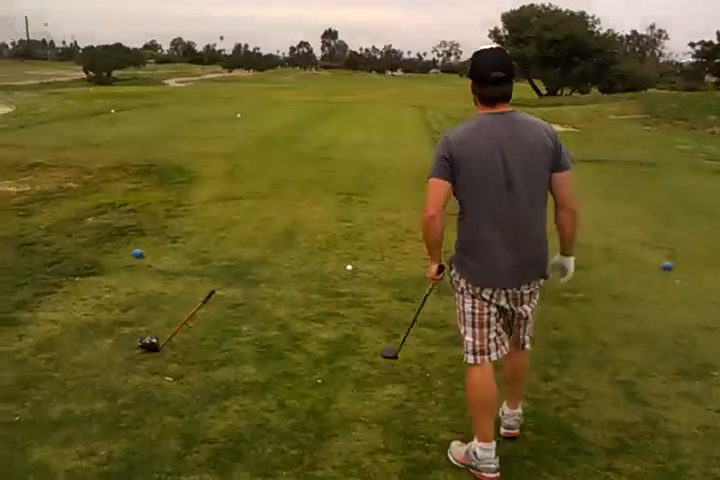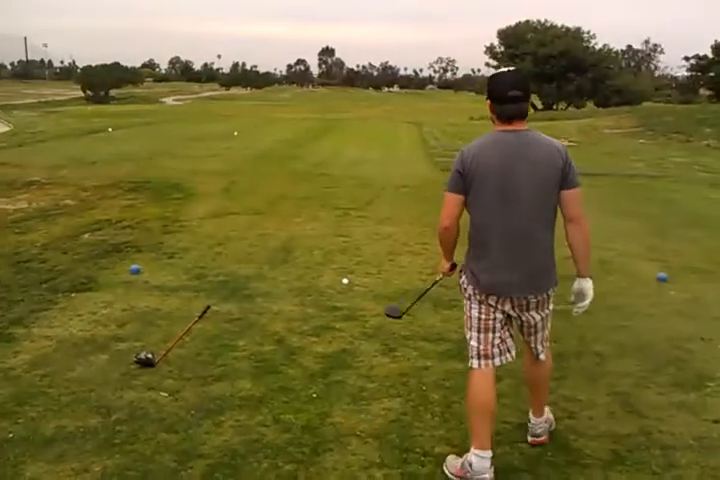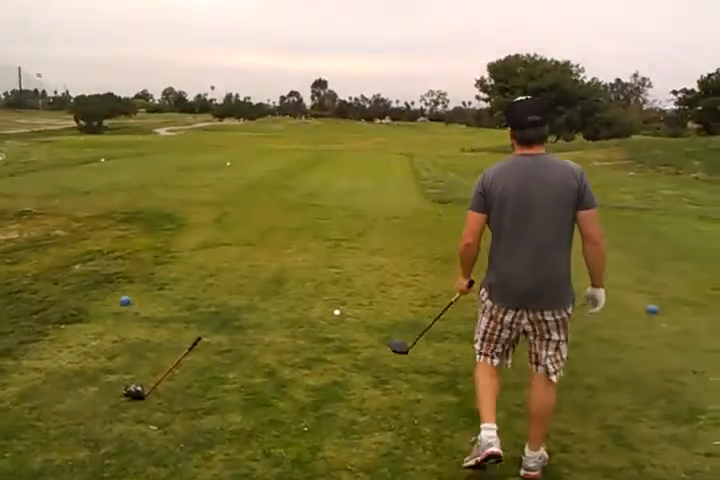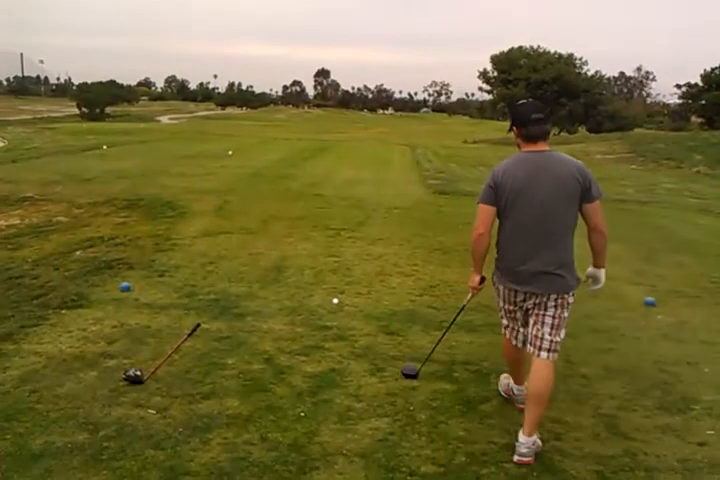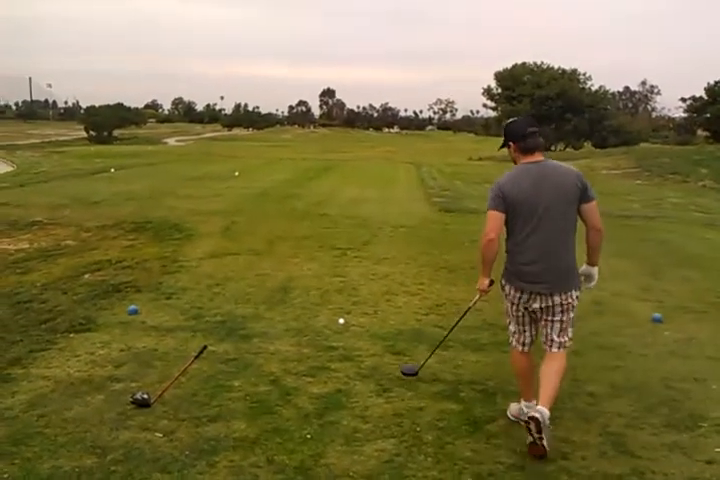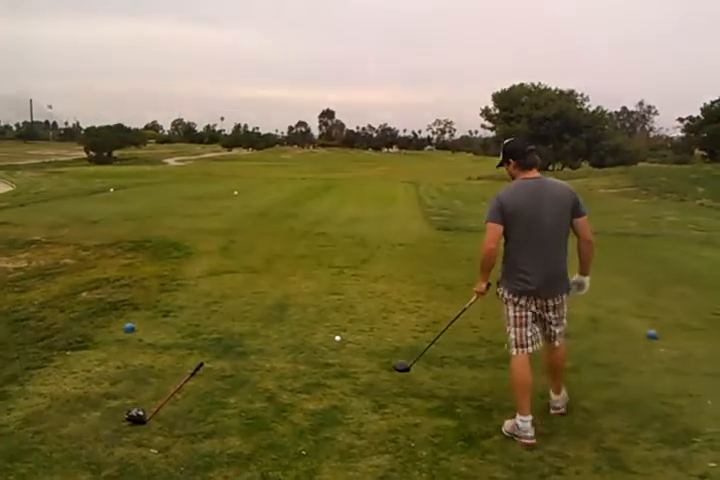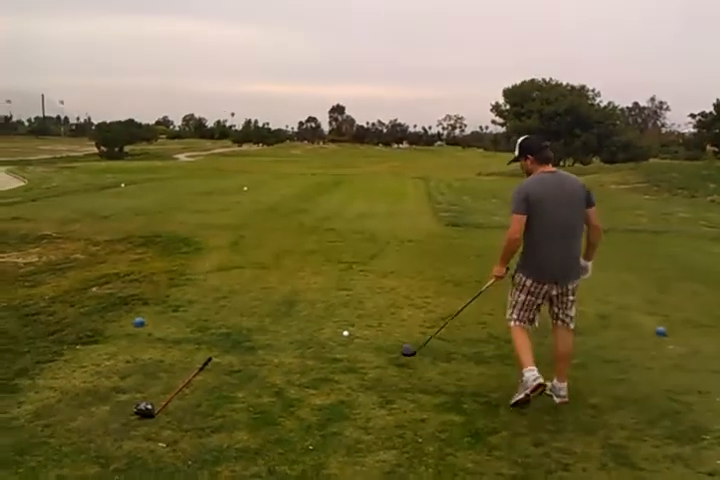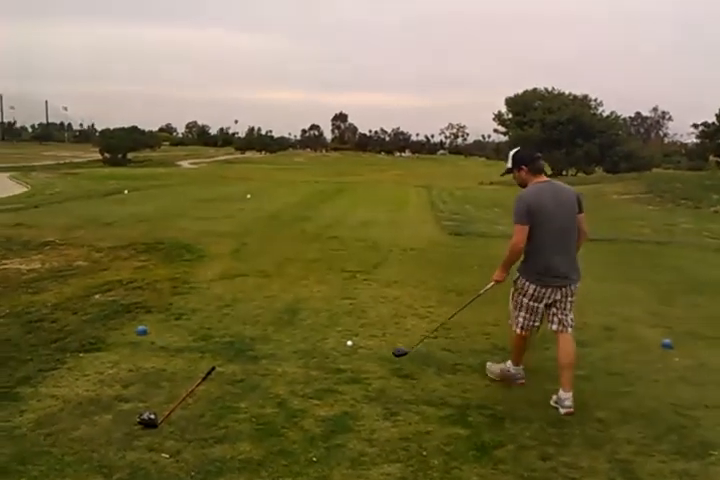
dt=0.3s
person 1, frame 1
left shoulder: (455, 141)
right shoulder: (545, 134)
left elbow: (433, 213)
right elbow: (567, 205)
left wrist: (434, 260)
right wrist: (567, 252)
left hip: (475, 271)
right hip: (529, 268)
left knee: (479, 359)
right knee: (519, 343)
right ankle: (512, 415)
person 1, frame 2
left shoulder: (470, 155)
right shoulder: (556, 152)
left elbow: (447, 222)
right elbow: (576, 220)
left wrist: (447, 259)
right wrist: (584, 276)
left hip: (483, 279)
right hip: (537, 279)
left knee: (482, 367)
right knee: (537, 350)
right ankle: (539, 421)
person 1, frame 3
left shoulder: (491, 177)
right shoulder: (572, 175)
left elbow: (469, 239)
right elbow: (593, 238)
left wrist: (464, 275)
right wrist: (597, 285)
left hip: (500, 293)
right hip: (553, 297)
left knee: (487, 361)
right knee: (545, 376)
left ankle: (488, 435)
person 1, frame 4
left shoulder: (501, 172)
right shoulder: (577, 170)
left elbow: (481, 231)
right elbow: (598, 227)
left wrist: (476, 271)
right wrist: (598, 266)
left hip: (510, 277)
right hip: (556, 282)
left knee: (513, 337)
right knee: (543, 357)
left ankle: (517, 388)
right ankle: (526, 441)
person 1, frame 5
left shoulder: (504, 184)
right shoulder: (573, 176)
left elbow: (491, 238)
right elbow: (596, 227)
left wrist: (485, 276)
right wrist: (592, 264)
left hip: (519, 281)
right hip: (562, 282)
left knee: (521, 346)
right knee: (556, 350)
left ankle: (526, 406)
right ankle: (540, 411)
person 1, frame 6
left shoulder: (504, 197)
right shoulder: (566, 192)
left elbow: (490, 246)
right elbow: (587, 239)
left wrist: (483, 279)
right wrist: (584, 274)
left hip: (516, 287)
right hip: (555, 286)
left knee: (520, 352)
right knee: (555, 341)
left ankle: (524, 424)
right ankle: (558, 397)
person 1, frame 7
left shoulder: (526, 188)
right shoulder: (578, 185)
left elbow: (515, 234)
right elbow: (595, 228)
left wrist: (502, 264)
right wrist: (587, 259)
left hip: (533, 272)
right hip: (569, 273)
left knee: (518, 322)
right knee: (564, 327)
left ankle: (530, 376)
right ankle: (561, 386)
person 1, frame 8
left shoulder: (526, 198)
right shoulder: (571, 193)
left elbow: (518, 244)
right elbow: (582, 232)
left wrist: (503, 270)
left hip: (535, 277)
right hip: (568, 277)
left knee: (522, 328)
right knee: (564, 332)
left ankle: (514, 370)
right ankle: (566, 396)
